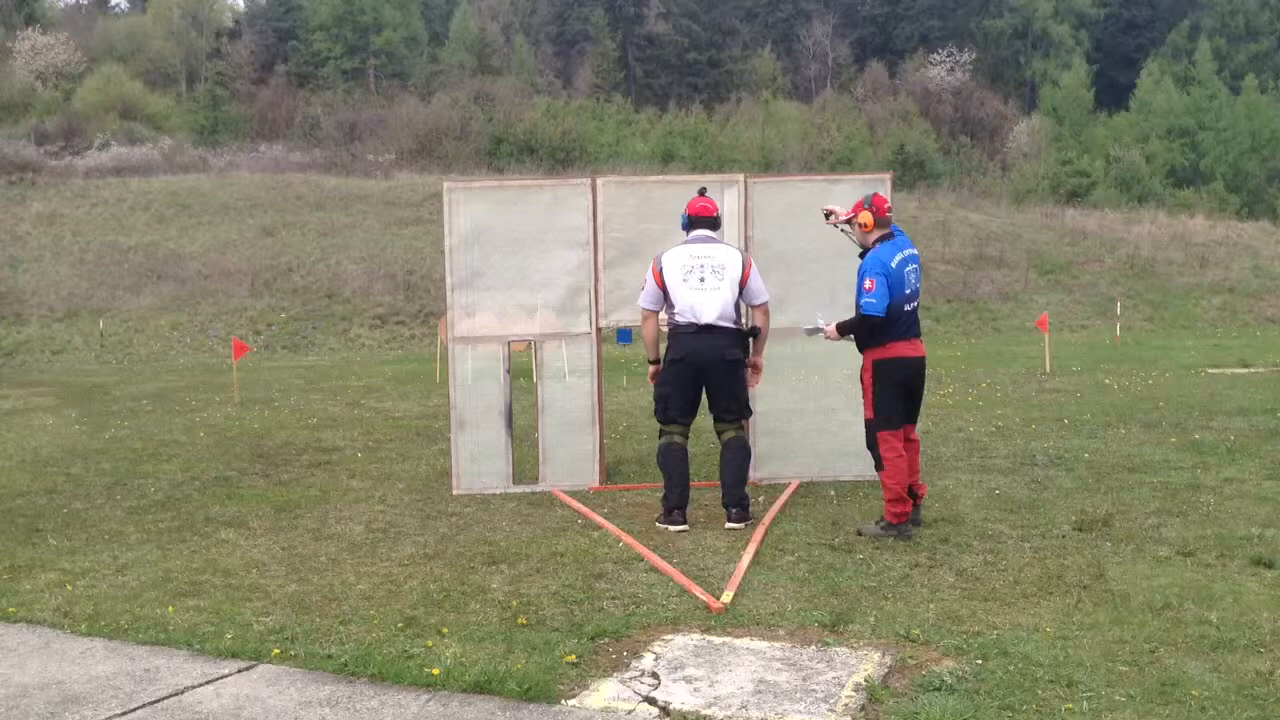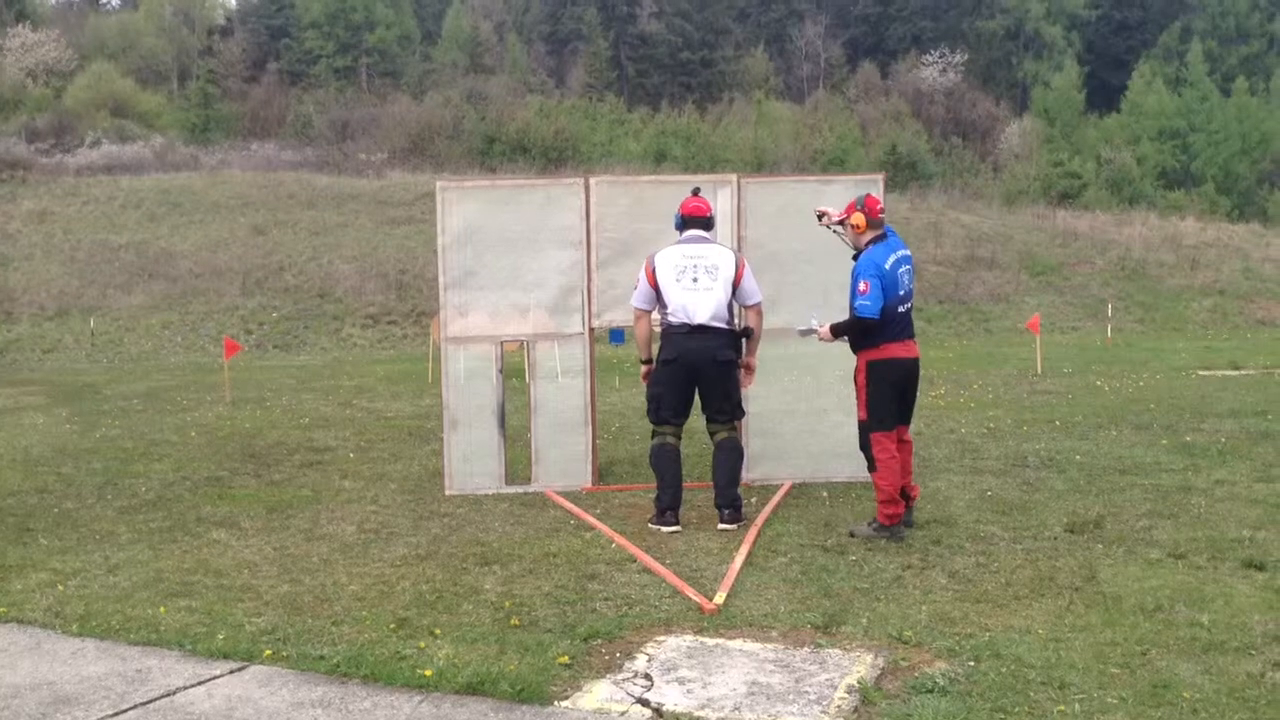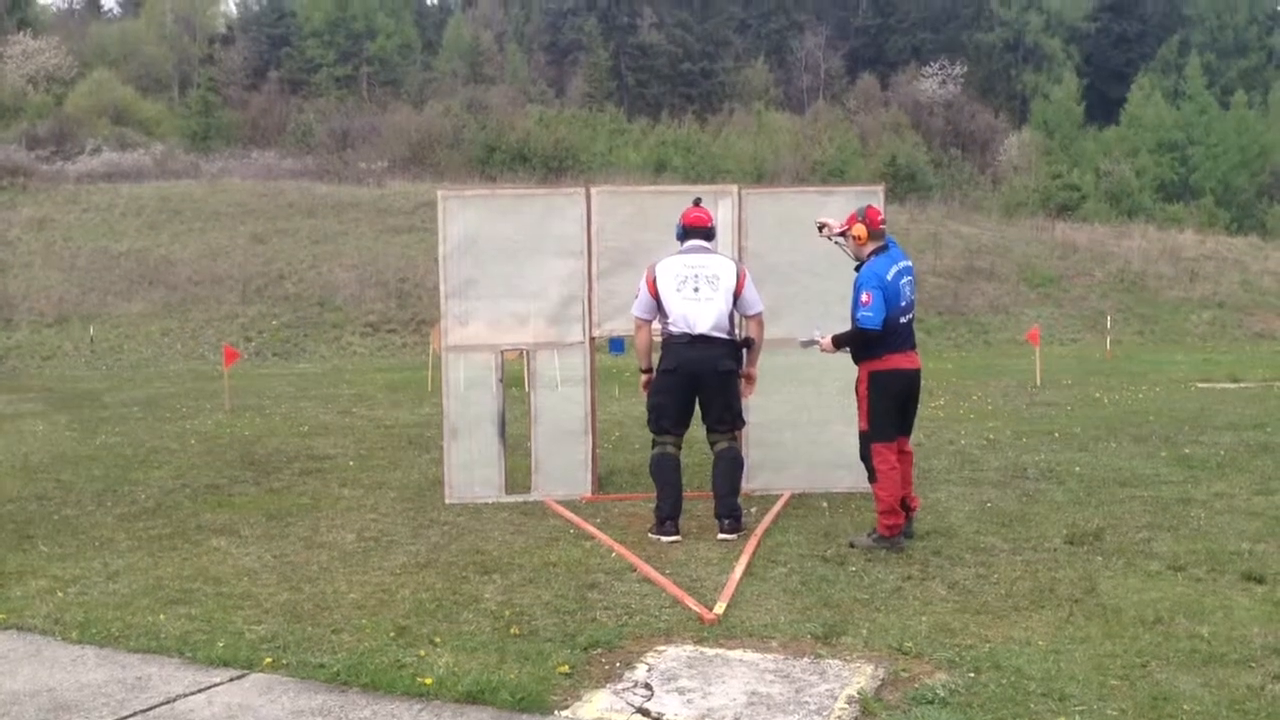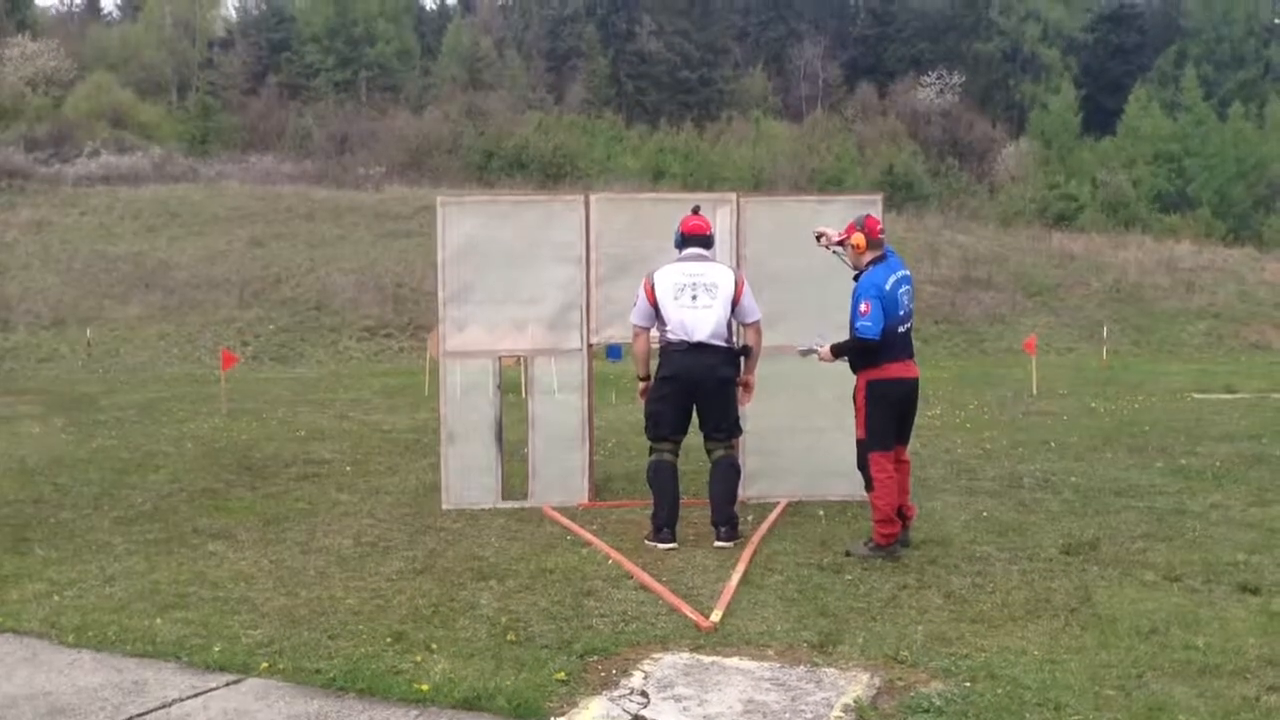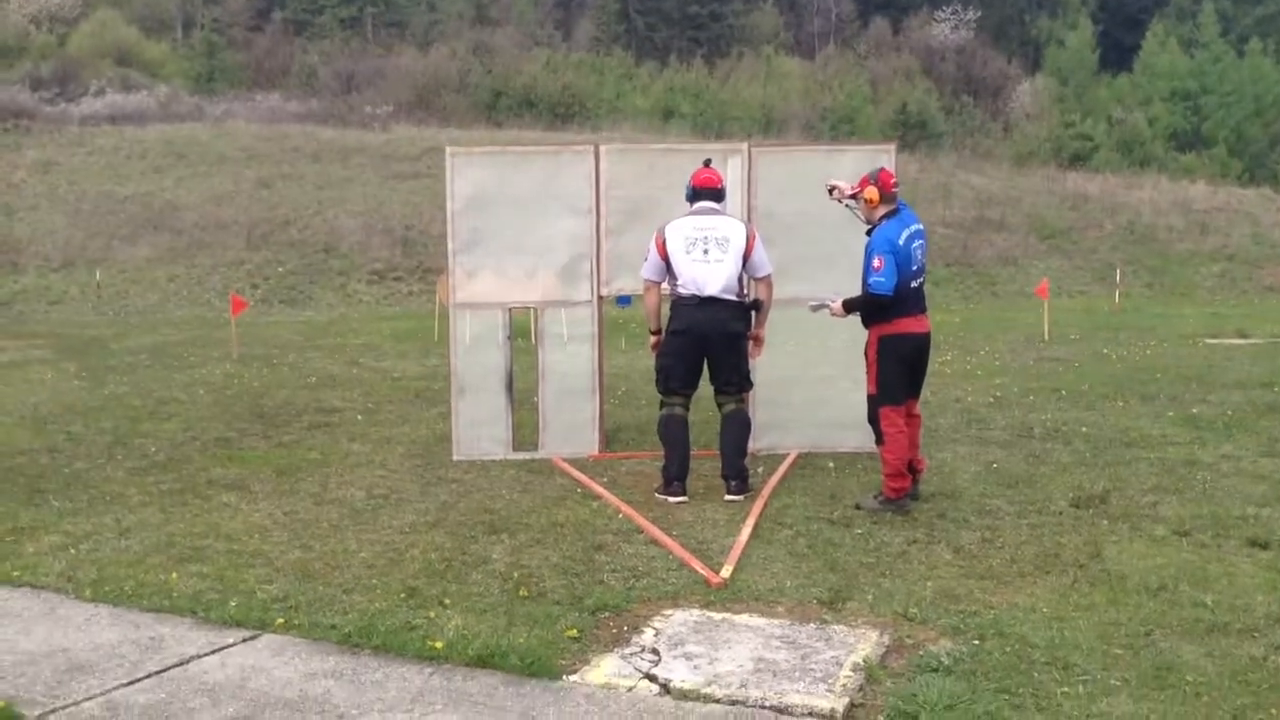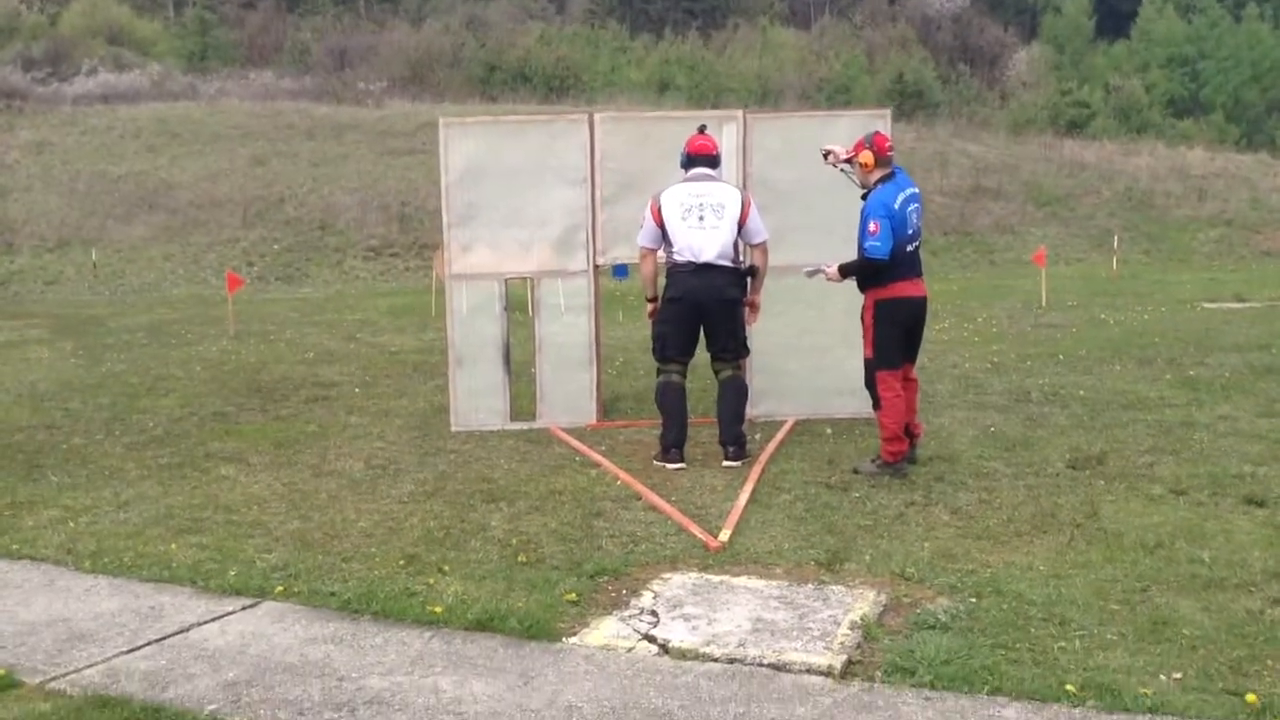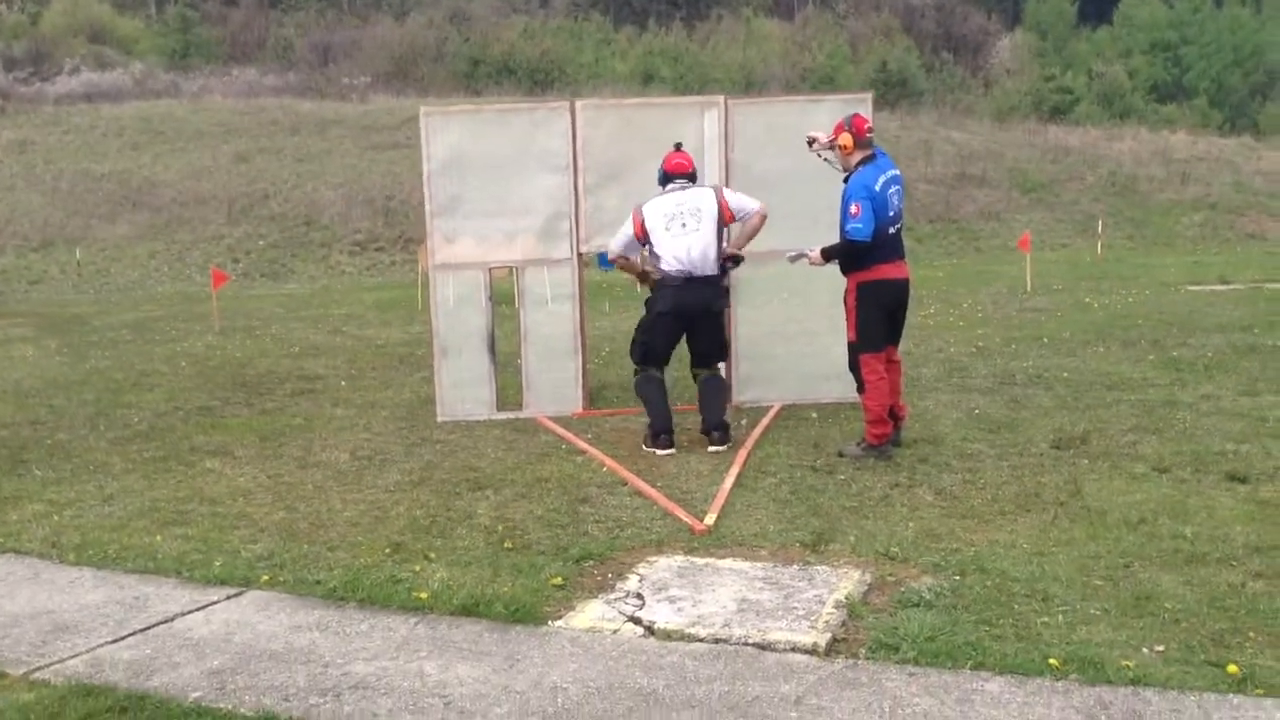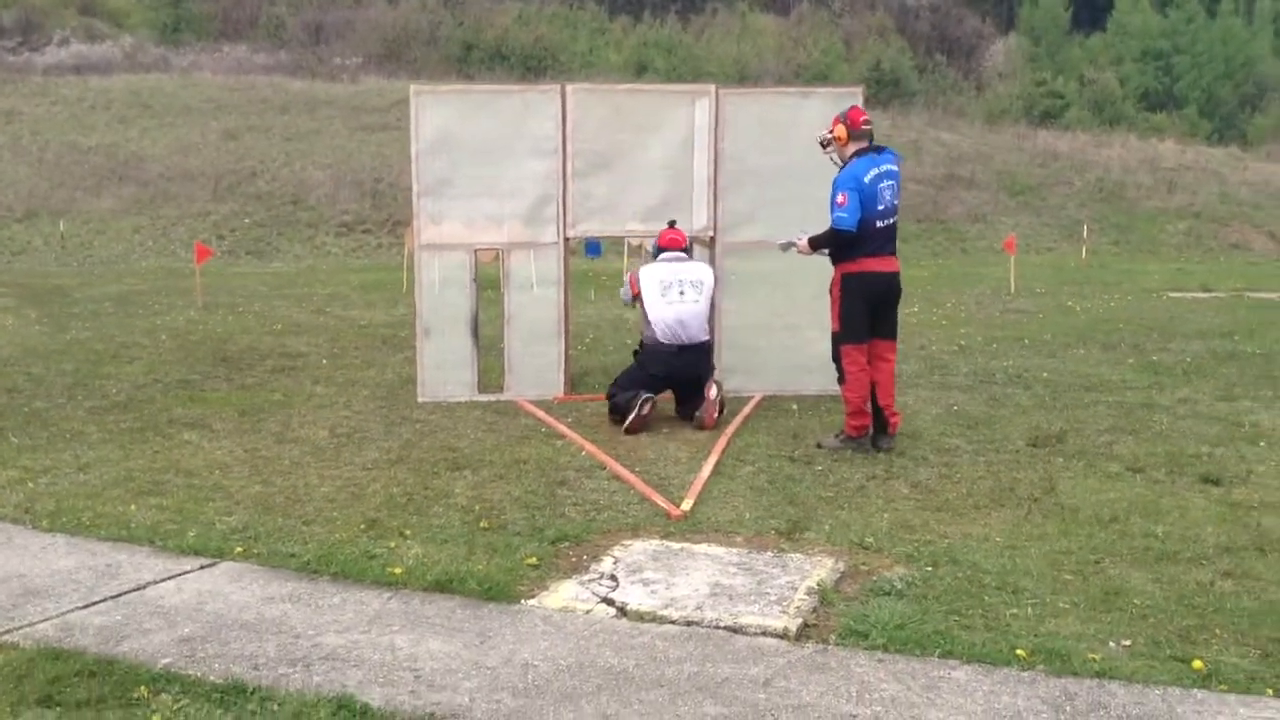
dt=0.5s
person 1, frame 1
left shoulder: (874, 262)
right shoulder: (905, 244)
left elbow: (871, 316)
right elbow: (886, 230)
left wrist: (840, 329)
right wrist: (846, 217)
left hip: (885, 360)
right hip: (913, 354)
left knee: (886, 439)
right knee: (906, 433)
left ankle: (897, 519)
right ankle: (913, 503)
person 1, frame 2
left shoulder: (868, 263)
right shoulder: (897, 245)
left elbow: (865, 318)
right elbow: (881, 230)
left wrist: (834, 331)
right wrist: (840, 219)
left hip: (880, 361)
right hip: (907, 355)
left knee: (879, 440)
right knee: (899, 434)
left ankle: (889, 520)
right ankle: (906, 505)
person 1, frame 3
left shoulder: (870, 274)
right shoulder: (899, 255)
left elbow: (868, 329)
right elbow: (879, 242)
left wrist: (836, 342)
right wrist: (841, 229)
left hip: (881, 372)
right hip: (909, 366)
left knee: (880, 451)
right knee: (900, 445)
left ankle: (889, 530)
right ankle: (905, 516)
person 1, frame 4
left shoulder: (868, 283)
right shoulder: (897, 265)
left elbow: (867, 339)
right elbow: (878, 249)
left wrist: (834, 351)
right wrist: (839, 239)
left hip: (879, 382)
right hip: (906, 375)
left knee: (876, 460)
right knee: (896, 454)
left ankle: (885, 539)
right ankle: (901, 525)
person 1, frame 5
left shoulder: (882, 238)
right shoulder: (910, 219)
left elbow: (880, 295)
right elbow: (890, 204)
left wrist: (846, 306)
right wrist: (851, 193)
left hip: (891, 336)
right hip: (918, 330)
left knee: (887, 414)
right knee: (907, 408)
left ankle: (895, 492)
right ankle: (911, 478)
person 1, frame 6
left shoulder: (877, 202)
right shoulder: (906, 183)
left elbow: (875, 259)
right elbow: (886, 169)
left wrist: (842, 271)
right wrist: (846, 157)
left hip: (887, 301)
right hip: (915, 294)
left knee: (884, 379)
right knee: (904, 373)
left ankle: (893, 456)
right ankle: (909, 442)
person 1, frame 7
left shoulder: (858, 185)
right shoulder: (888, 165)
left elbow: (857, 241)
right elbow: (870, 152)
left wrist: (825, 255)
right wrist: (830, 143)
left hip: (870, 283)
right hip: (898, 277)
left knee: (868, 362)
right knee: (888, 356)
left ankle: (877, 439)
right ankle: (894, 425)
person 1, frame 8
left shoulder: (848, 177)
right shoulder: (890, 162)
left elbow: (843, 231)
left wrist: (812, 244)
right wrist: (838, 149)
left hip: (856, 275)
right hip: (889, 273)
left knee: (851, 355)
right knee: (883, 353)
left ankle: (856, 432)
right ankle: (886, 430)
person 2, frame 1
left shoulder: (665, 260)
right shoulder: (738, 258)
left elbow: (649, 315)
right elbow: (761, 310)
left wrist: (654, 360)
right wrist: (757, 354)
left hip: (683, 346)
right hip: (726, 346)
left knee: (674, 429)
right knee: (732, 427)
left ankle: (675, 512)
right ankle: (736, 510)
person 2, frame 2
left shoulder: (658, 260)
right shoulder: (731, 258)
left elbow: (641, 316)
right elbow: (754, 310)
left wrist: (646, 361)
right wrist: (750, 355)
left hip: (675, 346)
right hip: (719, 346)
left knee: (666, 429)
right knee: (725, 428)
left ankle: (667, 513)
right ankle: (728, 511)
person 2, frame 3
left shoulder: (659, 269)
right shoulder: (733, 268)
left elbow: (642, 325)
right elbow: (755, 320)
left wrist: (646, 369)
right wrist: (751, 365)
left hip: (676, 356)
right hip: (720, 357)
left knee: (666, 439)
right knee: (725, 438)
left ankle: (667, 523)
right ankle: (728, 520)
person 2, frame 4
left shoulder: (657, 277)
right shoulder: (731, 276)
left elbow: (640, 332)
right elbow: (753, 328)
left wrist: (644, 377)
right wrist: (748, 372)
left hip: (673, 364)
right hip: (718, 364)
left knee: (663, 446)
right knee: (722, 446)
left ankle: (664, 531)
right ankle: (724, 528)
person 2, frame 5
left shoulder: (668, 231)
right shoulder: (742, 230)
left elbow: (651, 287)
right elbow: (764, 282)
left wrist: (655, 330)
right wrist: (759, 326)
left hip: (685, 317)
right hip: (728, 318)
left knee: (674, 400)
right knee: (732, 399)
left ankle: (674, 483)
right ankle: (735, 481)
person 2, frame 6
left shoulder: (663, 198)
right shoulder: (737, 196)
left elbow: (647, 255)
right elbow: (760, 249)
left wrist: (651, 298)
right wrist: (755, 292)
left hip: (681, 285)
right hip: (724, 284)
left knee: (671, 367)
right knee: (729, 366)
left ankle: (672, 450)
right ankle: (733, 447)
person 2, frame 7
left shoulder: (645, 210)
right shoulder: (714, 196)
left elbow: (616, 254)
right elbow: (759, 212)
left wrist: (642, 273)
right wrist: (735, 248)
left hip: (668, 297)
right hip: (709, 295)
left knee: (647, 365)
right knee: (708, 366)
left ankle: (660, 434)
right ankle: (716, 431)
person 2, frame 8
left shoulder: (642, 274)
right shoulder: (706, 271)
left elbow: (626, 298)
left hip: (657, 357)
right hip: (697, 358)
left knee: (616, 397)
right knee: (692, 404)
left ankle: (636, 403)
right ankle: (701, 403)
